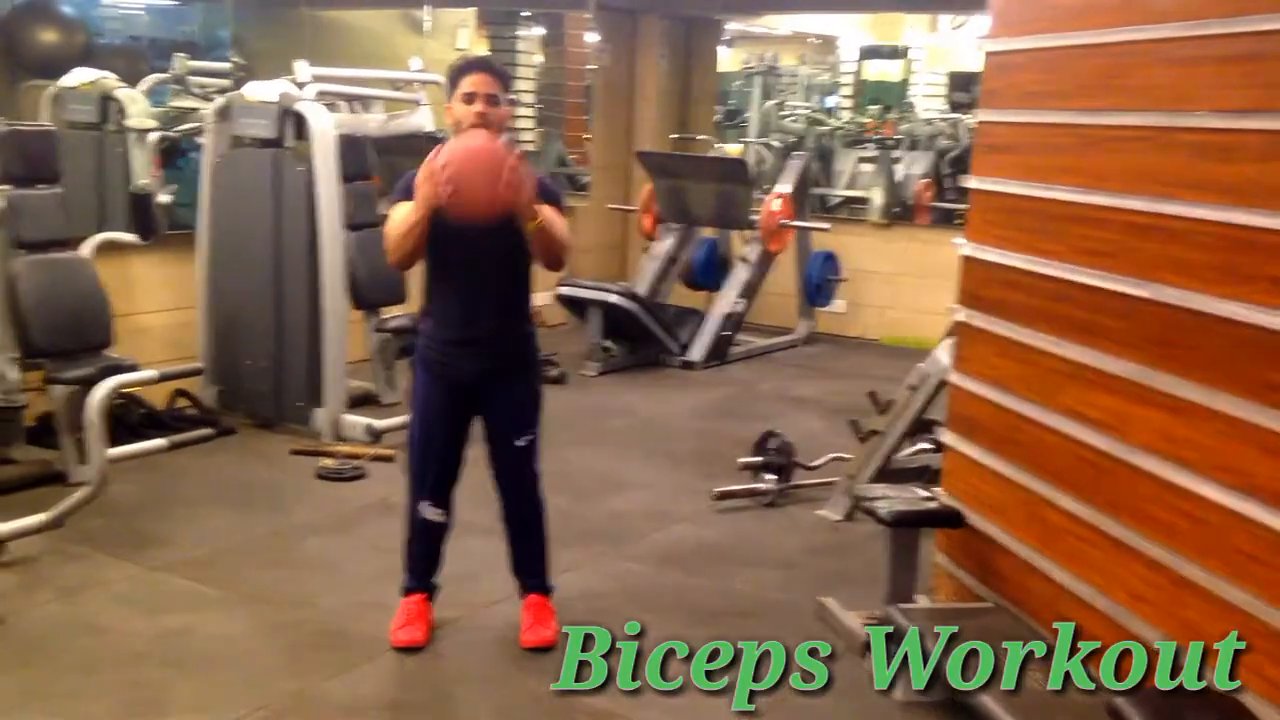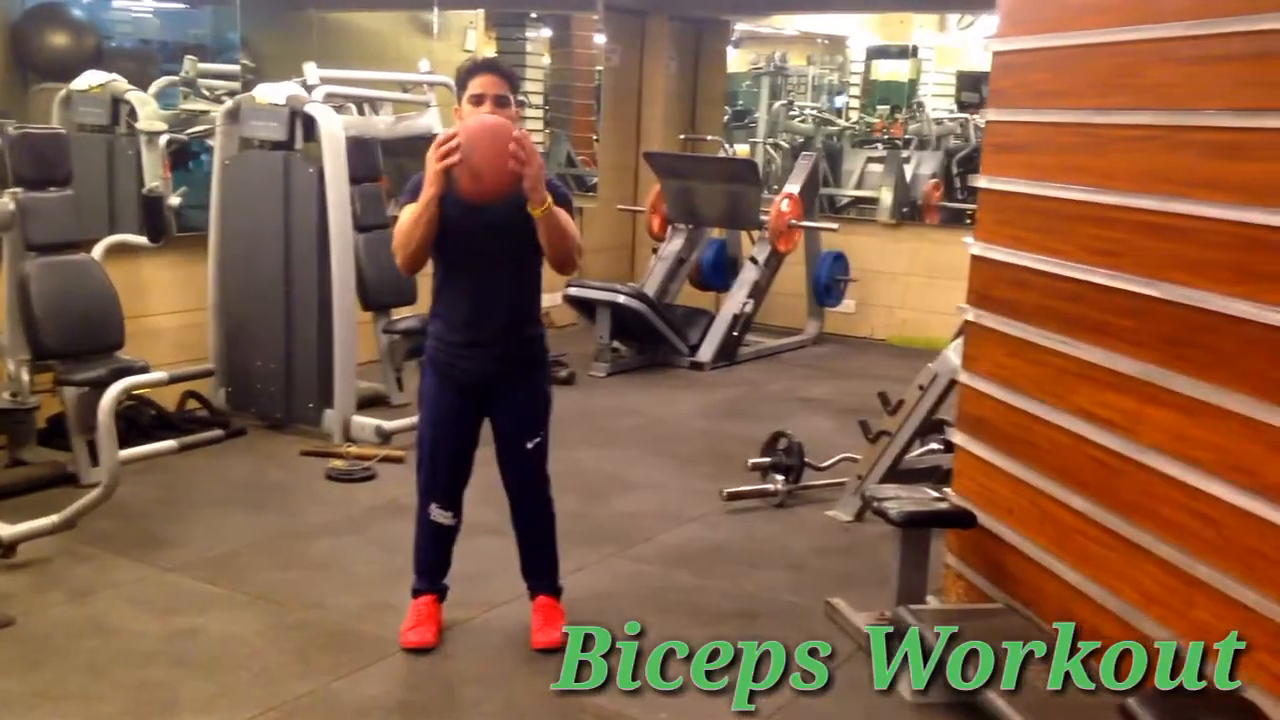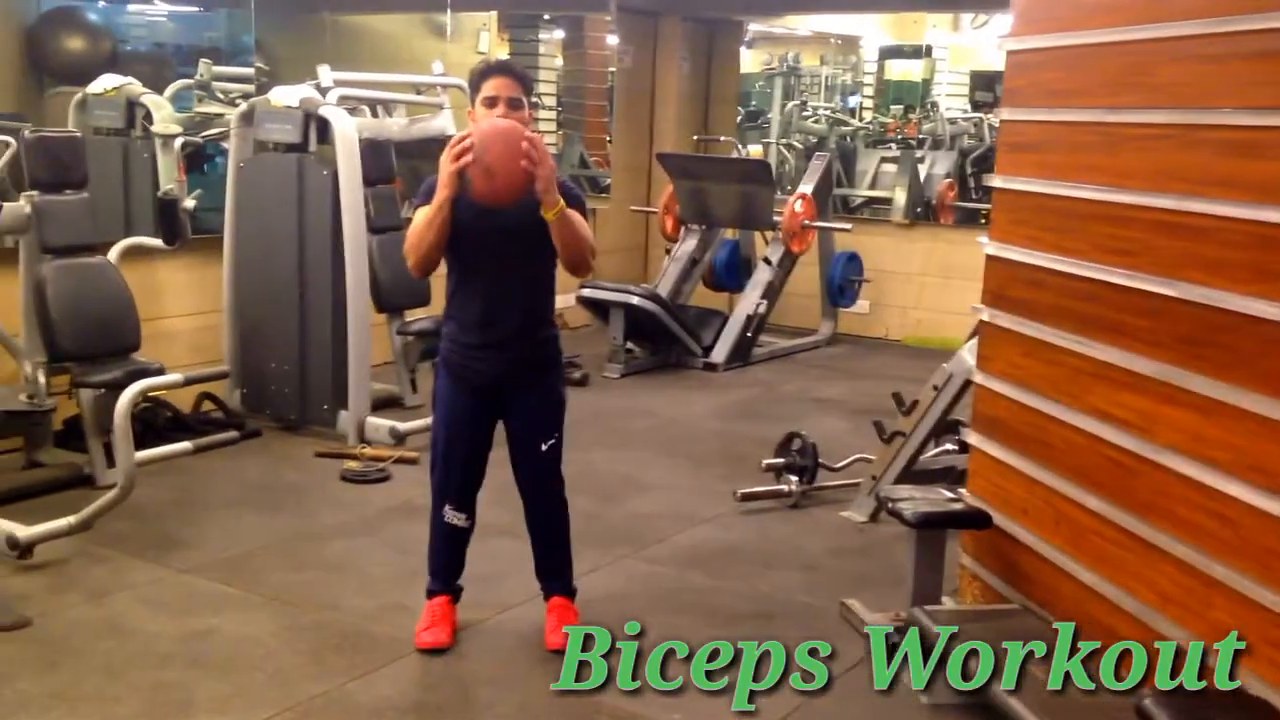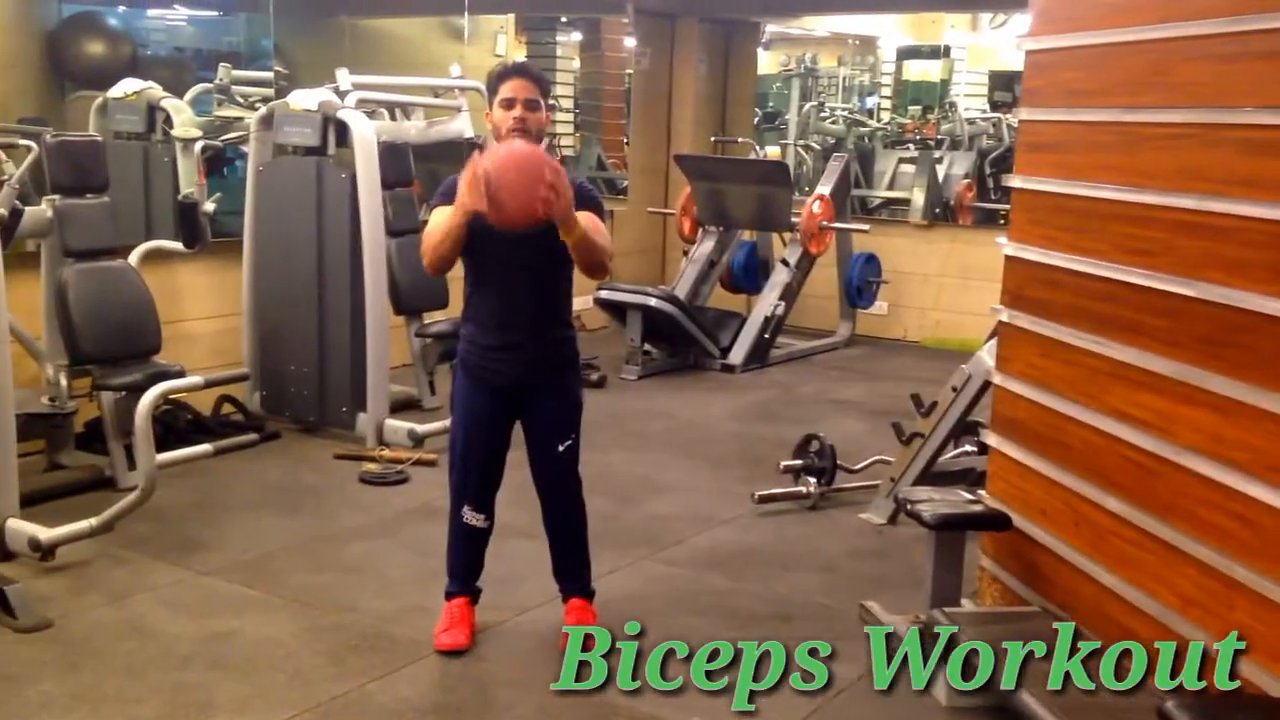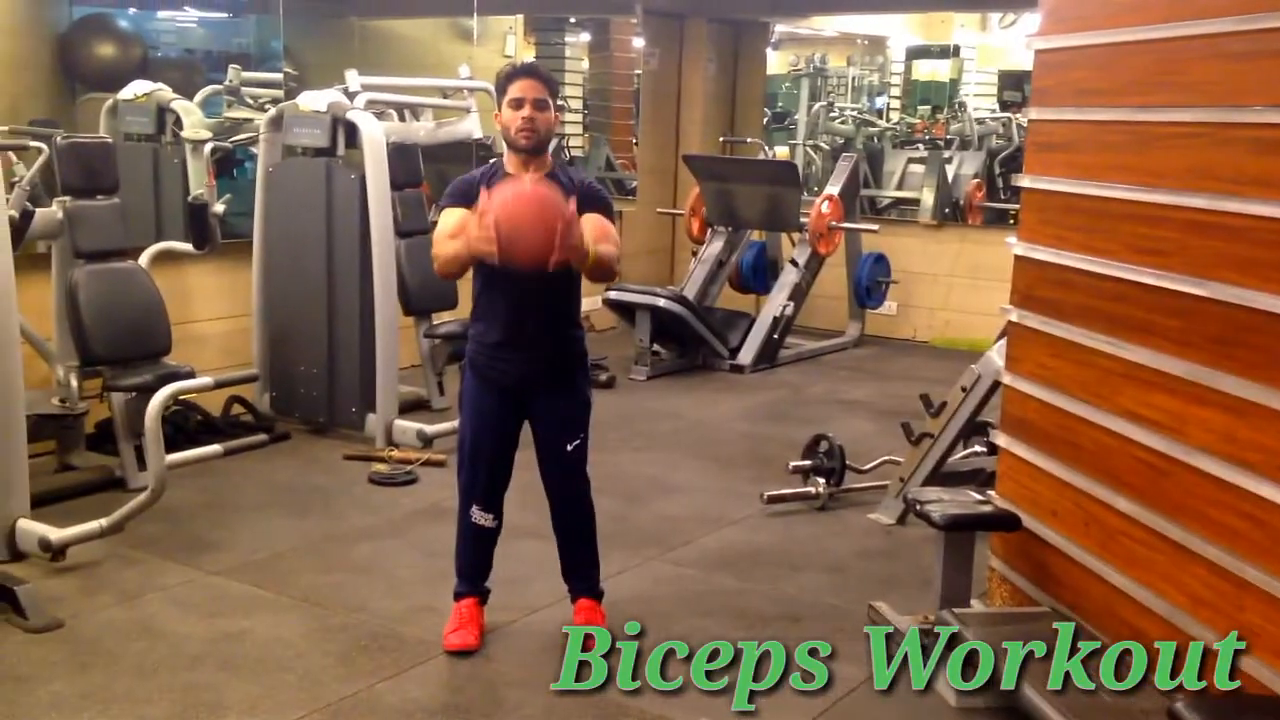
dt=0.2s
person 1, frame 1
left shoulder: (531, 183)
right shoulder: (421, 181)
left elbow: (558, 254)
right elbow: (395, 252)
left wrist: (526, 210)
right wrist: (427, 205)
left hip: (511, 360)
right hip: (441, 357)
left knee: (520, 480)
right knee: (430, 480)
left ankle: (536, 594)
right ankle: (417, 593)
person 1, frame 2
left shoulder: (542, 184)
right shoulder: (430, 182)
left elbow: (567, 259)
right elbow: (406, 258)
left wrist: (536, 195)
right wrist: (433, 191)
left hip: (520, 362)
right hip: (450, 360)
left knee: (529, 482)
right knee: (438, 484)
left ankle: (545, 595)
right ankle: (427, 595)
person 1, frame 3
left shoulder: (557, 188)
right shoulder: (442, 185)
left elbow: (582, 262)
right elbow: (417, 262)
left wrist: (547, 196)
right wrist: (446, 193)
left hip: (535, 364)
right hip: (464, 363)
left knee: (544, 485)
right knee: (452, 486)
left ankle: (560, 597)
right ankle: (441, 596)
person 1, frame 4
left shoulder: (574, 192)
right shoulder: (459, 188)
left elbow: (600, 265)
right elbow: (432, 261)
left wrist: (565, 219)
right wrist: (463, 211)
left hip: (552, 365)
right hip: (481, 364)
left knee: (561, 486)
right knee: (471, 487)
left ankle: (578, 599)
right ankle: (460, 598)
person 1, frame 5
left shoulder: (583, 191)
right shoulder: (470, 188)
left elbow: (611, 264)
right elbow: (440, 261)
left wrist: (580, 250)
right wrist: (472, 242)
left hip: (561, 365)
right hip: (490, 363)
left knee: (570, 485)
right knee: (479, 486)
left ankle: (586, 598)
right ankle: (469, 598)
